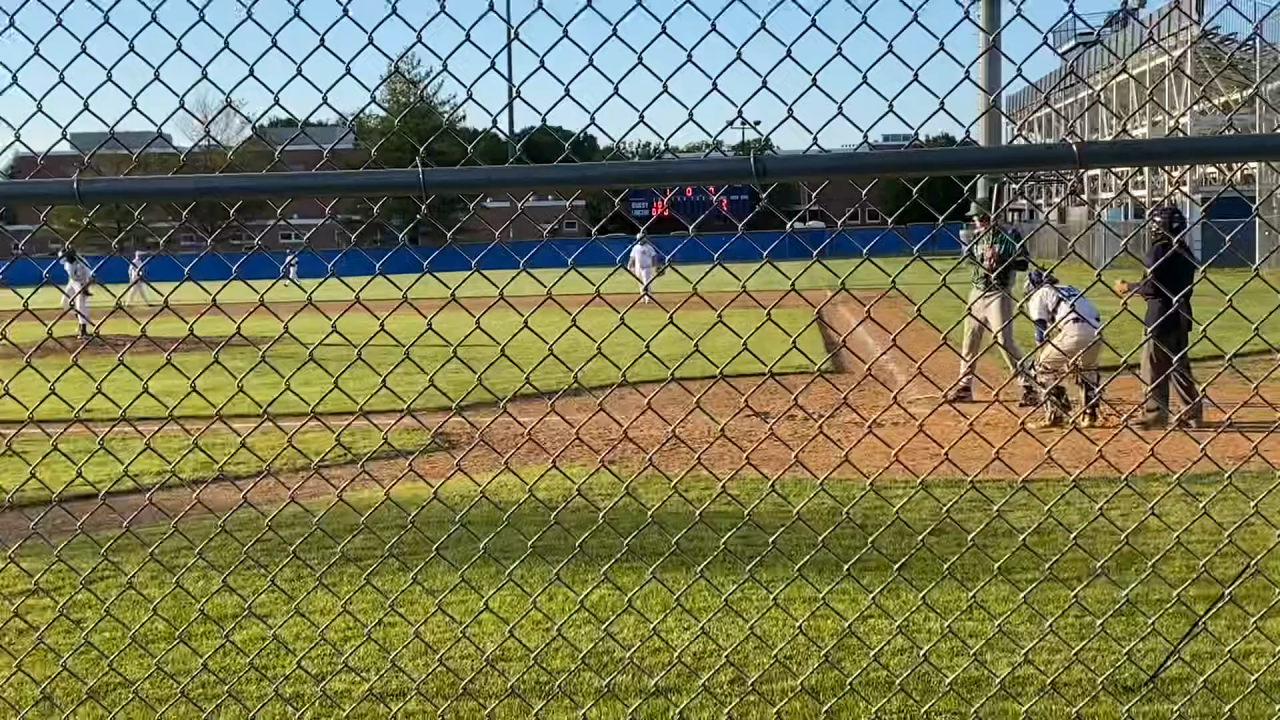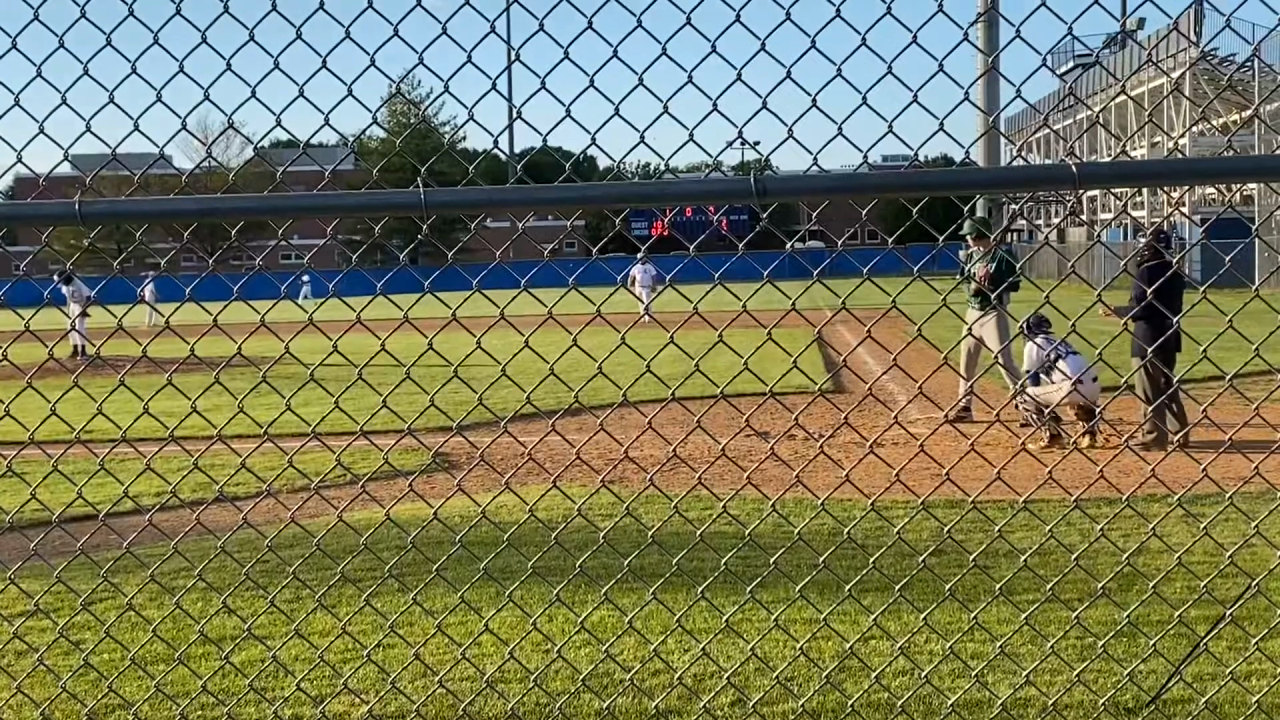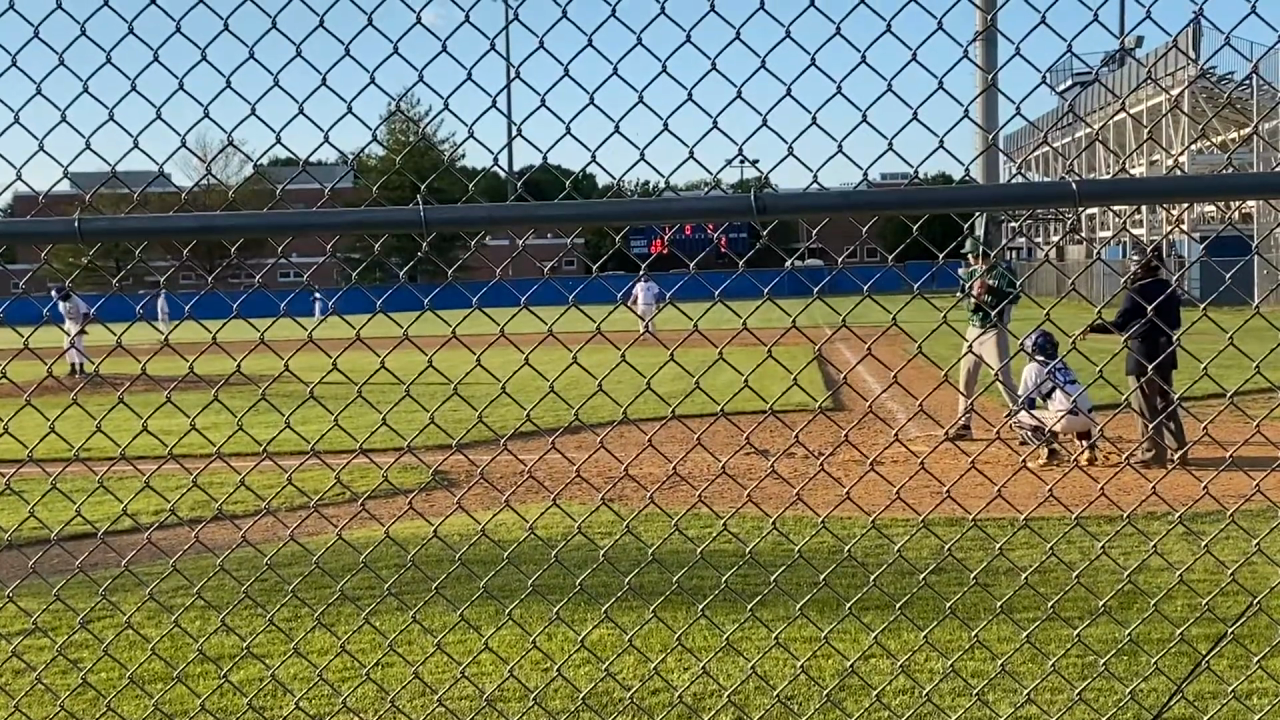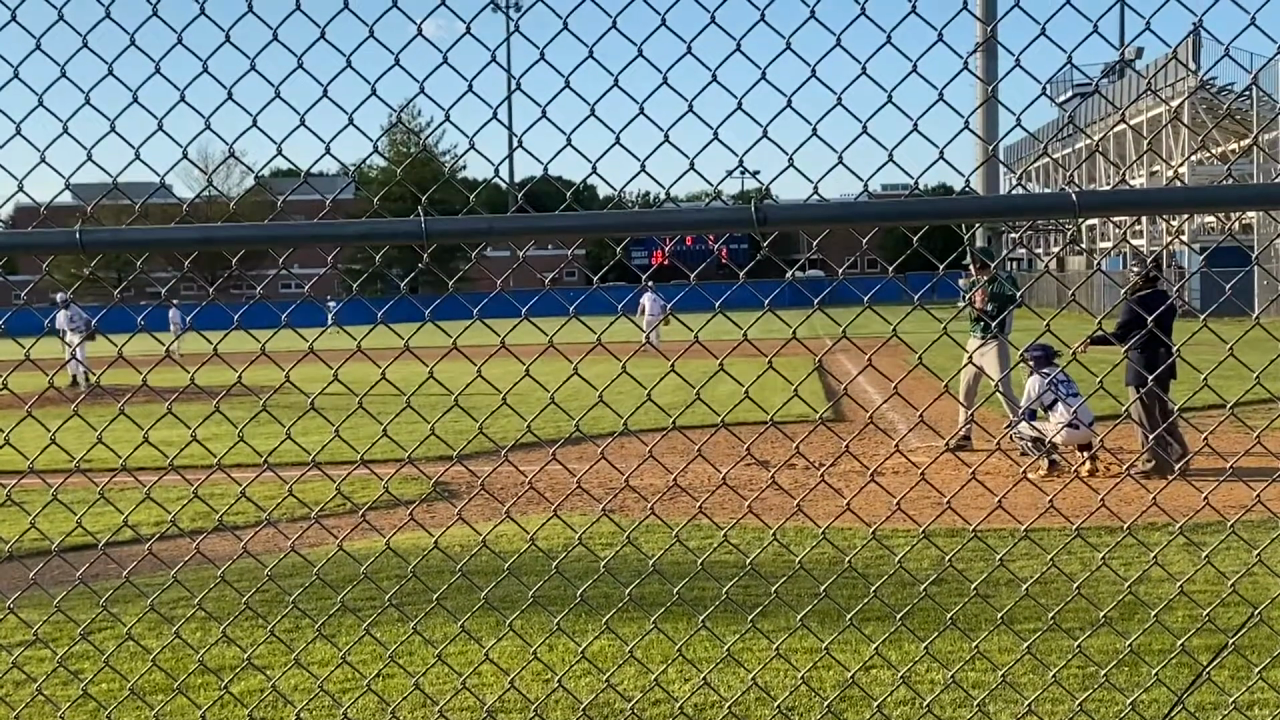
dt=0.5s
person 1, frame 1
left shoulder: (1159, 250)
right shoulder: (1185, 251)
left elbow: (1153, 286)
right elbow: (1182, 285)
left wrist: (1129, 287)
right wrist: (1138, 288)
left hip: (1161, 314)
right hip: (1180, 313)
left knee: (1154, 368)
right knee: (1179, 366)
left ankle: (1154, 415)
right ankle: (1193, 413)
person 1, frame 2
left shoulder: (1145, 272)
right shoulder: (1175, 272)
left elbow: (1139, 310)
right elbow: (1176, 307)
left wrist: (1113, 310)
left hip: (1149, 335)
right hip: (1169, 334)
left knee: (1149, 390)
right knee: (1168, 385)
left ankle: (1154, 436)
right ankle: (1179, 432)
person 1, frame 3
left shoulder: (1136, 291)
right shoulder: (1169, 289)
left elbow: (1120, 324)
right elbow: (1176, 323)
left wrist: (1091, 328)
left hip: (1143, 351)
right hip: (1165, 350)
left knee: (1146, 406)
right knee: (1167, 402)
left ankle: (1153, 454)
right ankle: (1177, 451)
person 1, frame 4
left shoulder: (1134, 303)
right shoulder: (1167, 300)
left elbow: (1120, 335)
left wrist: (1091, 340)
left hip: (1142, 361)
right hip: (1164, 360)
left knee: (1145, 416)
right knee: (1163, 411)
left ankle: (1154, 465)
right ankle: (1177, 457)
person 2, frame 1
left shoulder: (1010, 235)
right shoulder: (977, 235)
left elbow: (1023, 263)
right elbow: (971, 264)
left wrist: (1000, 259)
right wrist: (984, 267)
left hip: (998, 295)
right hip: (977, 293)
left knee: (1004, 341)
right knee: (970, 340)
left ankle: (1029, 387)
right ankle: (964, 386)
person 2, frame 2
left shoulder: (1002, 255)
right shoulder: (970, 255)
left elbow: (1014, 285)
right elbow: (966, 286)
left wrist: (992, 278)
right wrist: (975, 284)
left hip: (994, 314)
right hip: (973, 312)
left knee: (1004, 360)
right knee: (967, 360)
right ankle: (964, 406)
person 2, frame 3
left shoulder: (1003, 271)
right shoulder: (970, 273)
left elbow: (1013, 296)
right elbow: (968, 305)
left wrist: (988, 289)
right wrist: (974, 297)
left hip: (994, 332)
right hip: (973, 330)
left knee: (1003, 378)
right knee: (966, 378)
right ankle: (963, 424)
person 2, frame 4
left shoulder: (1004, 280)
right shoulder: (971, 284)
left elbow: (1016, 300)
right elbow: (970, 316)
left wrist: (990, 295)
right wrist: (977, 307)
left hip: (995, 343)
right hip: (974, 341)
left knee: (1003, 389)
right knee: (966, 389)
right ankle: (964, 435)
